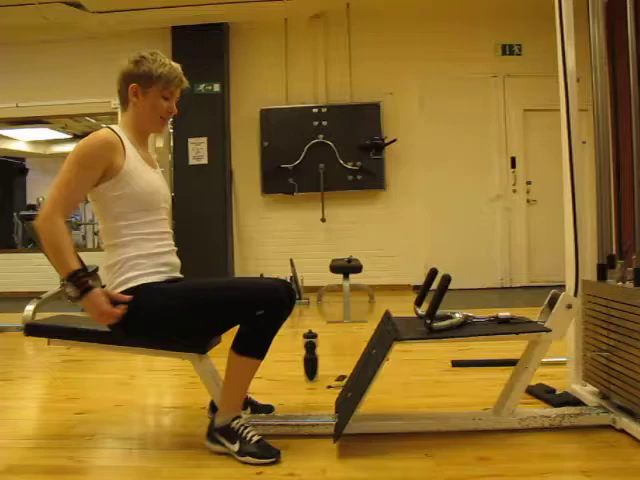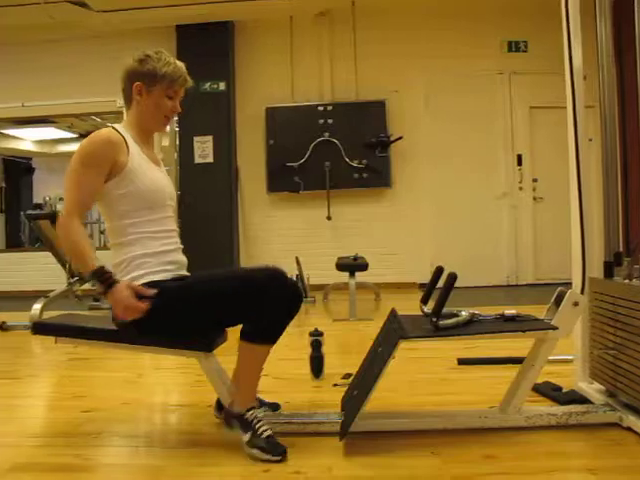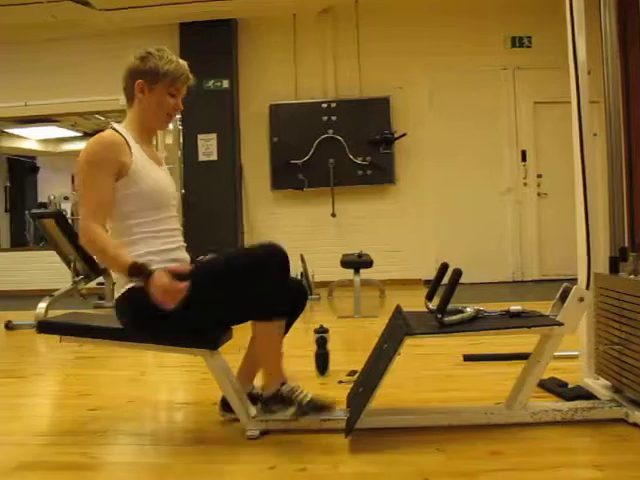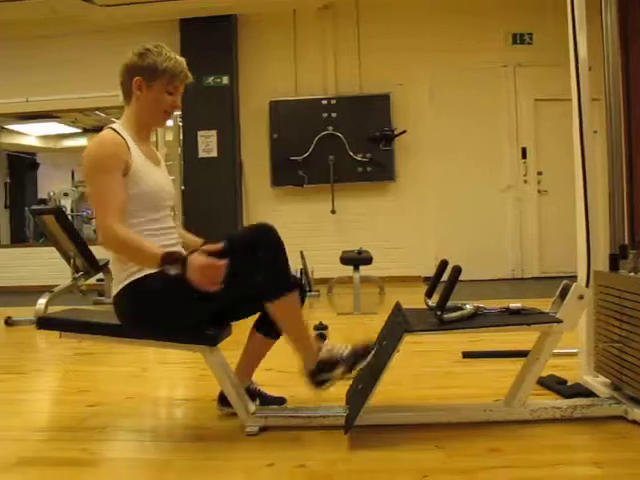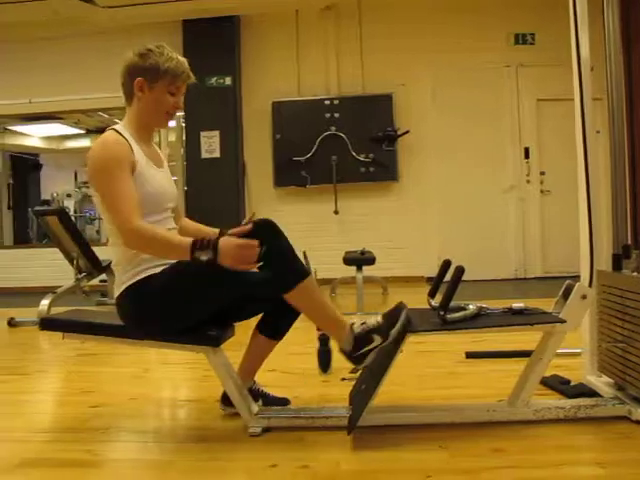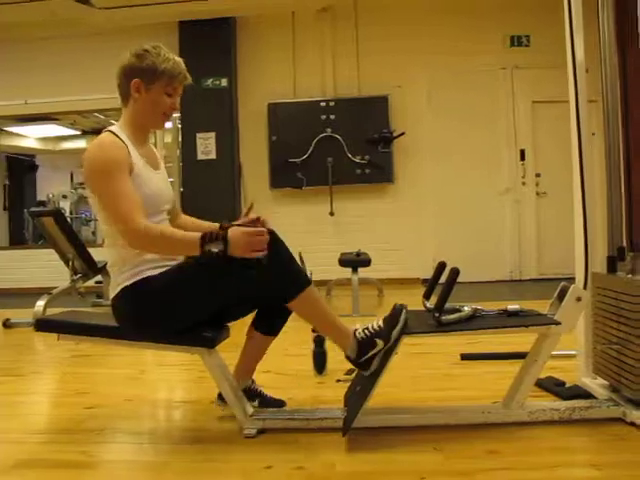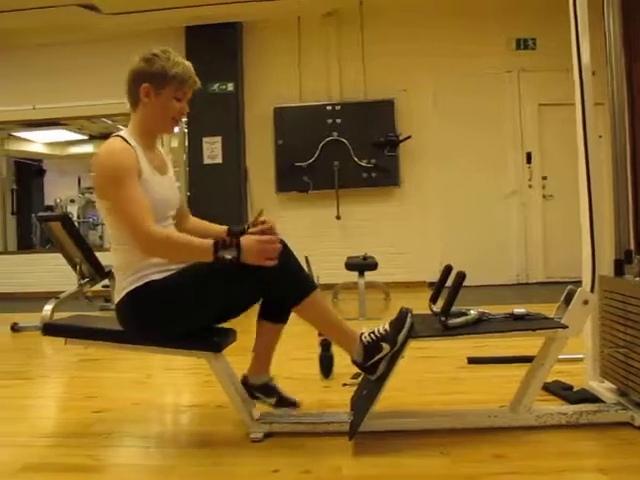
dt=0.1s
person 1, frame 1
left shoulder: (147, 155)
right shoulder: (103, 145)
right elbow: (49, 220)
right wrist: (85, 288)
left hip: (160, 292)
right hip: (138, 301)
left knee: (274, 295)
right knee: (273, 299)
left ankle: (230, 399)
right ankle: (226, 427)
person 1, frame 2
left shoulder: (150, 151)
right shoulder: (107, 143)
right elbow: (68, 223)
right wrist: (109, 285)
left hip: (170, 290)
right hip: (147, 298)
left knee: (280, 292)
right knee: (275, 286)
left ankle: (237, 396)
right ankle: (242, 411)
person 1, frame 3
left shoulder: (151, 153)
right shoulder: (110, 148)
right elbow: (92, 231)
left wrist: (201, 269)
right wrist: (145, 277)
left hip: (172, 282)
right hip: (148, 299)
left knee: (289, 291)
right knee: (269, 260)
left ankle: (242, 393)
right ankle: (276, 390)
person 1, frame 4
left shoulder: (148, 150)
right shoulder: (107, 146)
right elbow: (111, 232)
left wrist: (208, 249)
right wrist: (178, 264)
left hip: (175, 285)
right hip: (144, 295)
left knee: (287, 287)
right knee: (261, 240)
right ankle: (314, 361)
person 1, frame 5
left shoulder: (154, 152)
right shoulder: (111, 148)
right elbow: (131, 232)
left wrist: (225, 236)
right wrist: (211, 250)
left hip: (169, 288)
right hip: (145, 296)
left knee: (283, 291)
right knee: (268, 237)
left ankle: (243, 387)
right ankle: (350, 339)
person 1, frame 6
left shoulder: (149, 152)
right shoulder: (107, 150)
right elbow: (136, 233)
left wrist: (226, 229)
right wrist: (220, 243)
left hip: (166, 288)
right hip: (141, 299)
left knee: (278, 286)
right knee: (265, 251)
left ankle: (239, 385)
right ankle: (353, 345)
person 1, frame 7
left shoulder: (159, 155)
right shoulder: (116, 156)
left elbow: (183, 224)
right elbow: (148, 238)
left wrist: (237, 234)
right wrist: (233, 251)
left hip: (170, 290)
right hip: (144, 302)
left knee: (270, 259)
right knee: (271, 259)
left ankle: (257, 379)
right ankle: (360, 349)
